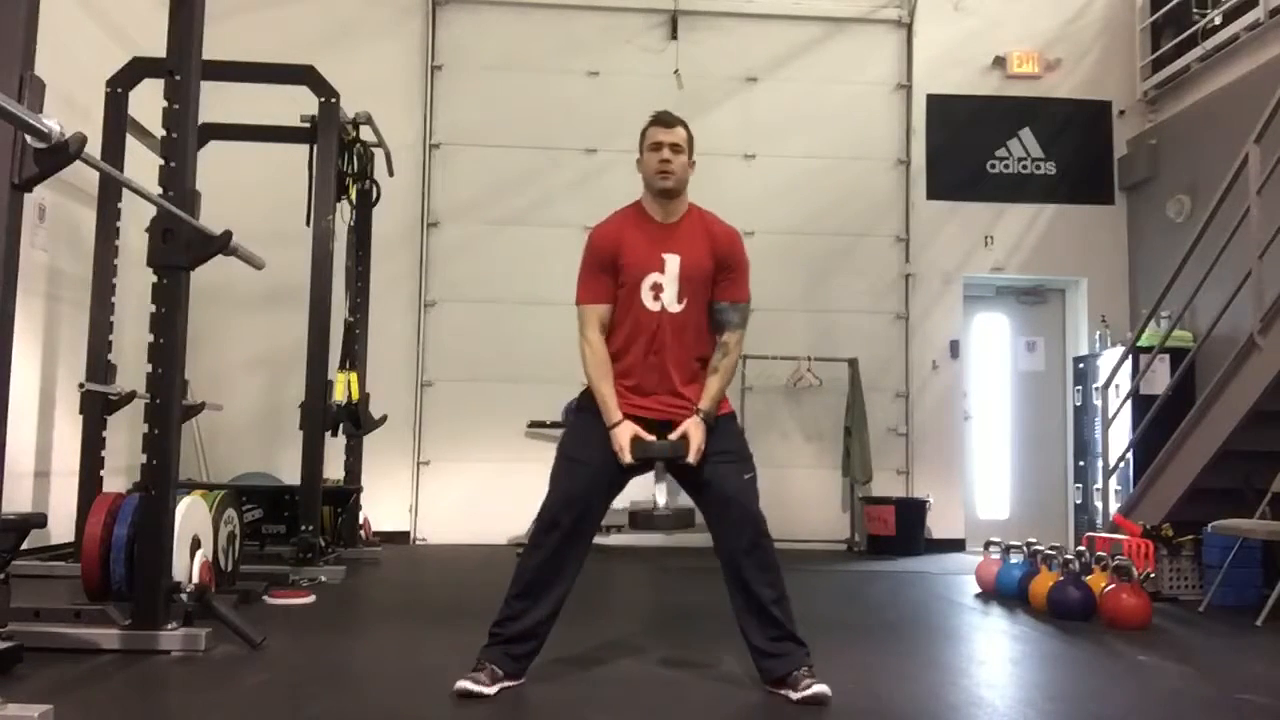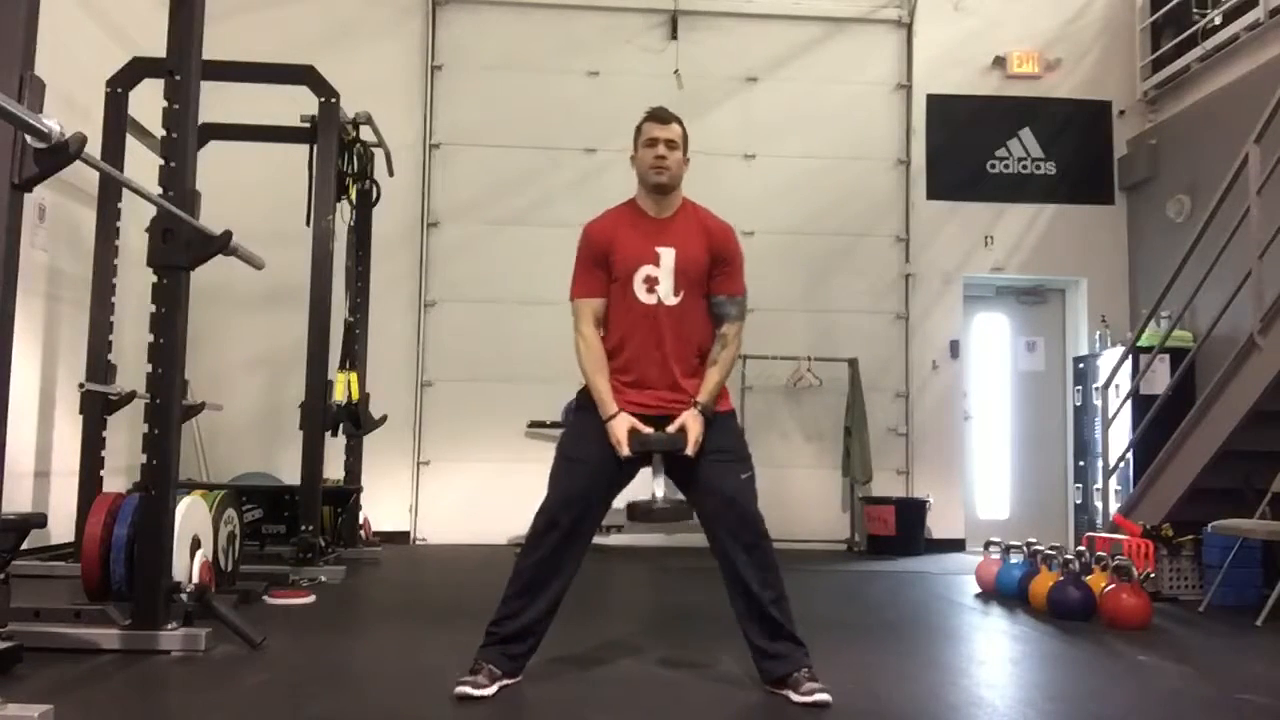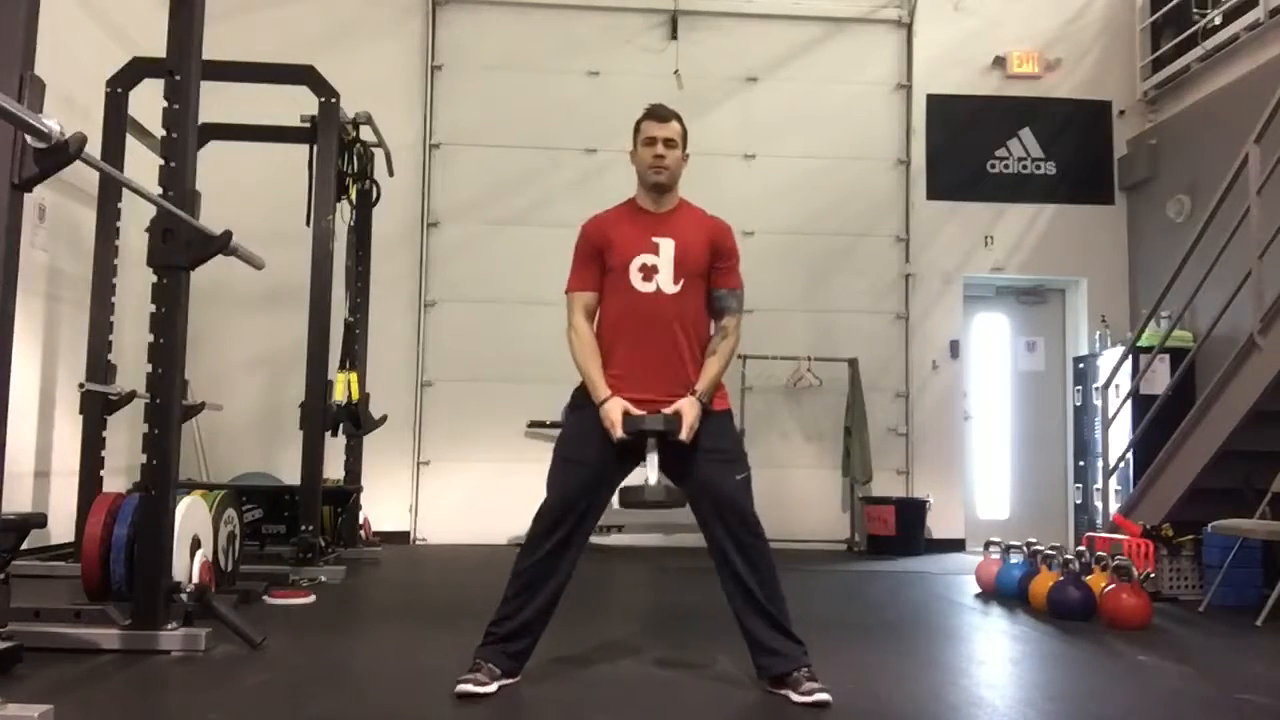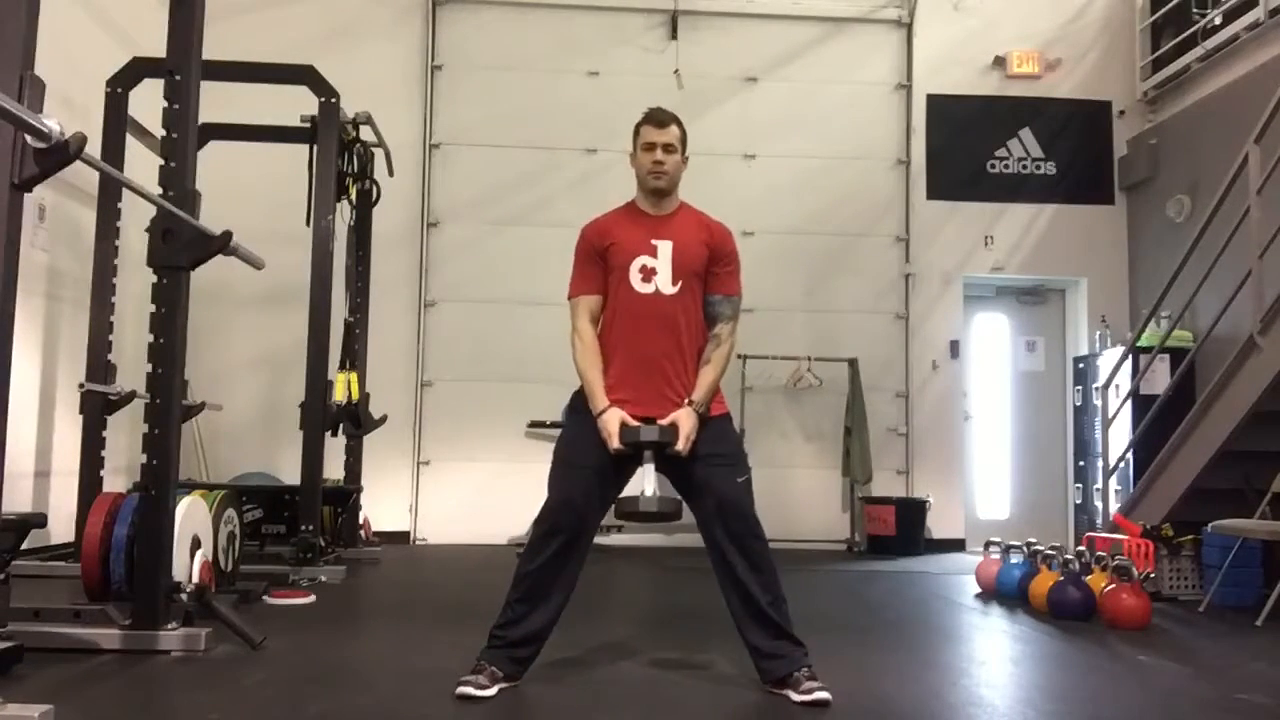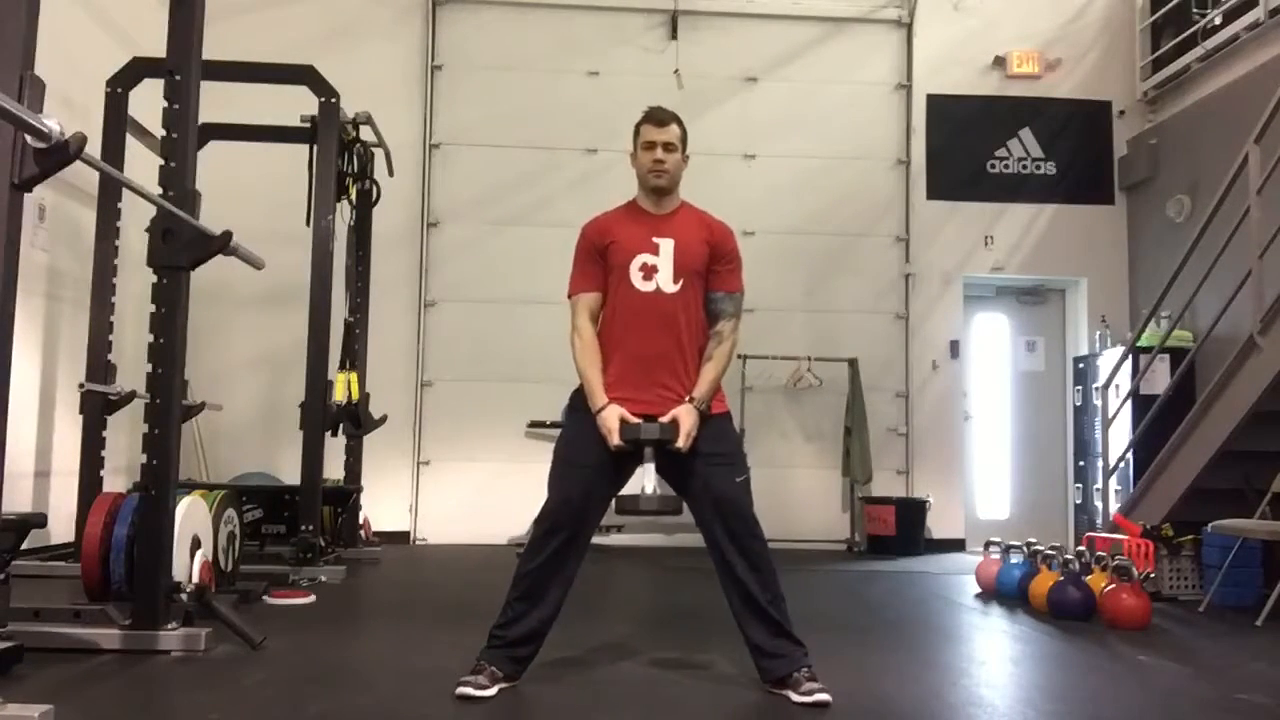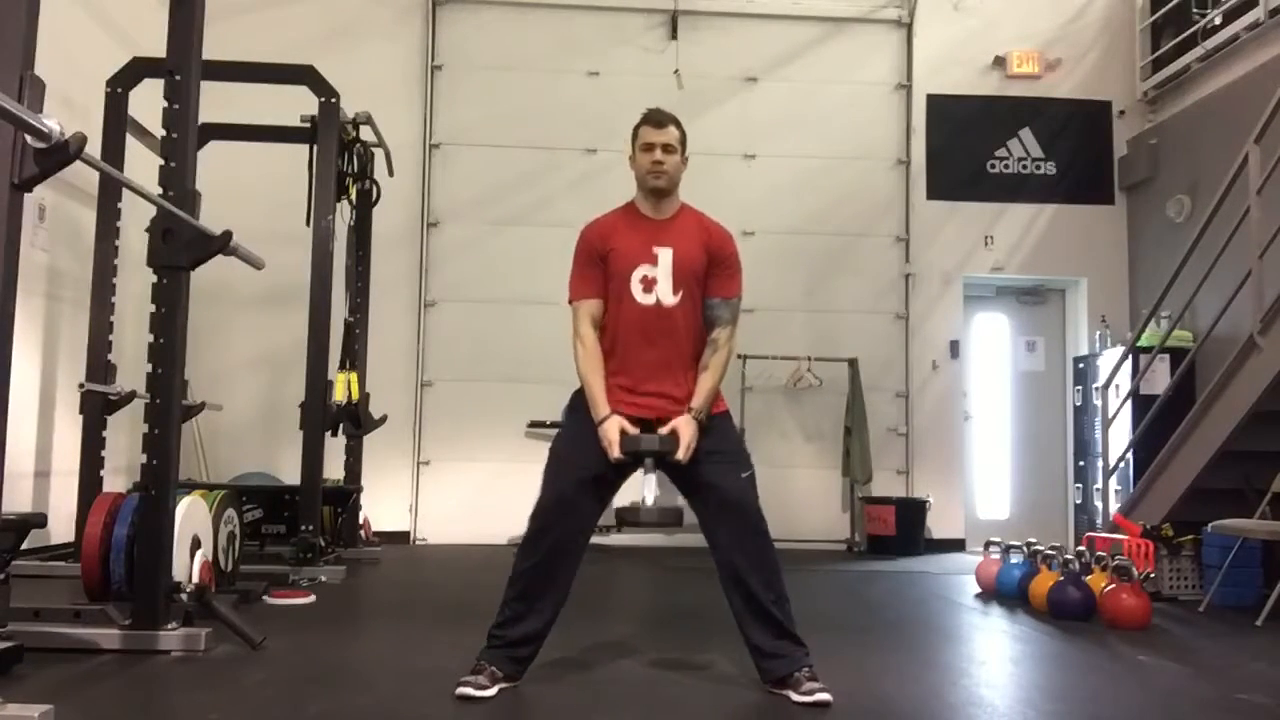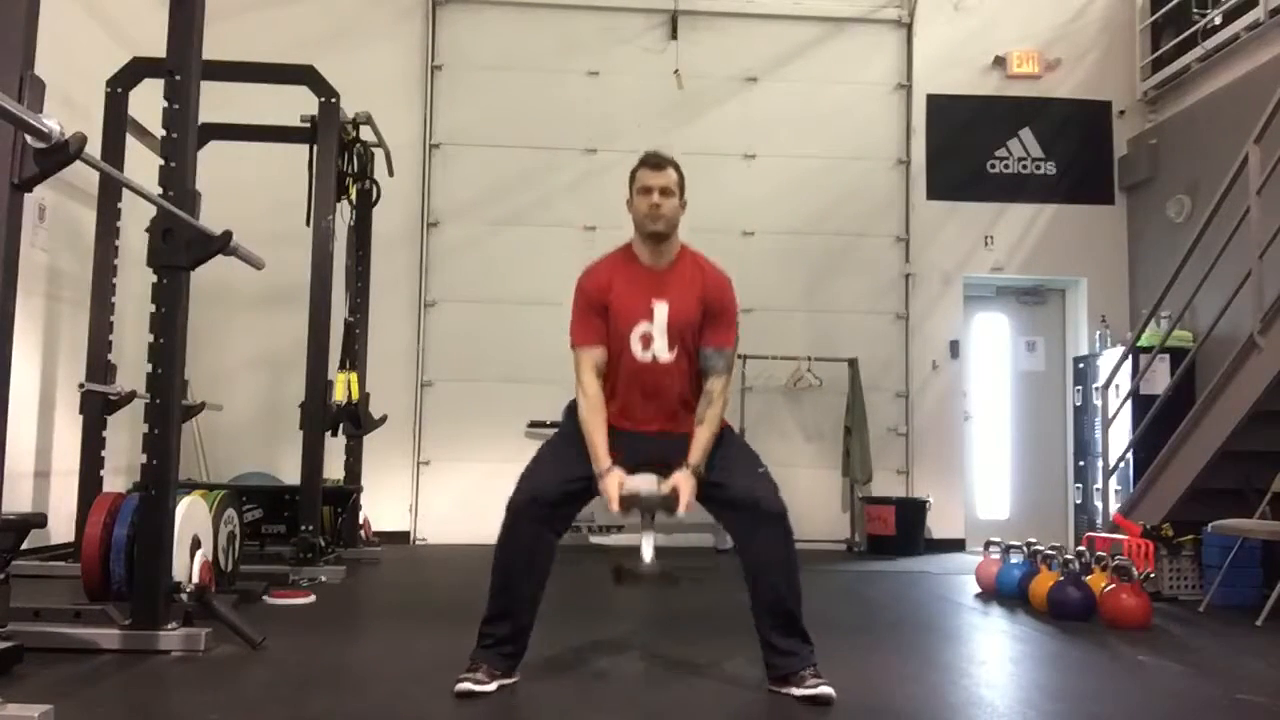
dt=0.2s
person 1, frame 1
left shoulder: (722, 240)
right shoulder: (608, 236)
left elbow: (731, 335)
right elbow: (592, 334)
left wrist: (702, 416)
right wrist: (615, 420)
left hip: (700, 413)
right hip: (615, 410)
left knee: (745, 530)
right knee: (559, 525)
left ankle: (786, 664)
right ankle: (503, 659)
person 1, frame 2
left shoulder: (716, 235)
right shoulder: (601, 233)
left elbow: (730, 329)
right elbow: (587, 329)
left wrist: (701, 409)
right wrist: (611, 412)
left hip: (698, 409)
right hip: (612, 407)
left knee: (742, 530)
right knee: (558, 525)
left ankle: (787, 665)
right ankle: (499, 658)
person 1, frame 3
left shoulder: (713, 233)
right shoulder: (600, 230)
left elbow: (729, 323)
right elbow: (579, 321)
left wrist: (699, 397)
right wrist: (604, 398)
left hip: (696, 406)
right hip: (608, 403)
left knee: (738, 529)
right knee: (556, 525)
left ankle: (786, 665)
right ankle: (498, 657)
person 1, frame 4
left shoulder: (713, 237)
right shoulder: (600, 233)
left elbow: (723, 331)
right elbow: (584, 325)
left wrist: (695, 408)
right wrist: (601, 408)
left hip: (696, 413)
right hip: (608, 411)
left knee: (739, 532)
right knee: (559, 530)
left ankle: (786, 666)
right ankle: (502, 659)
person 1, frame 5
left shoulder: (714, 235)
right shoulder: (600, 231)
left elbow: (725, 327)
right elbow: (583, 323)
left wrist: (697, 404)
right wrist: (601, 405)
left hip: (696, 412)
right hip: (607, 408)
left knee: (737, 532)
right knee: (559, 528)
left ankle: (786, 666)
right ankle: (501, 659)
person 1, frame 6
left shoulder: (714, 238)
right shoulder: (599, 235)
left elbow: (721, 334)
right elbow: (586, 330)
left wrist: (695, 414)
right wrist: (602, 415)
left hip: (694, 413)
right hip: (609, 411)
left knee: (741, 527)
right knee: (555, 523)
left ankle: (787, 666)
right ankle: (501, 659)
person 1, frame 7
left shoulder: (712, 283)
right shoulder: (598, 279)
left elbow: (716, 383)
right elbow: (589, 379)
left wrist: (693, 468)
right wrist: (604, 468)
left hip: (689, 431)
right hip: (610, 429)
left knee: (763, 511)
right knee: (531, 507)
left ankle: (791, 664)
right ankle: (496, 657)
